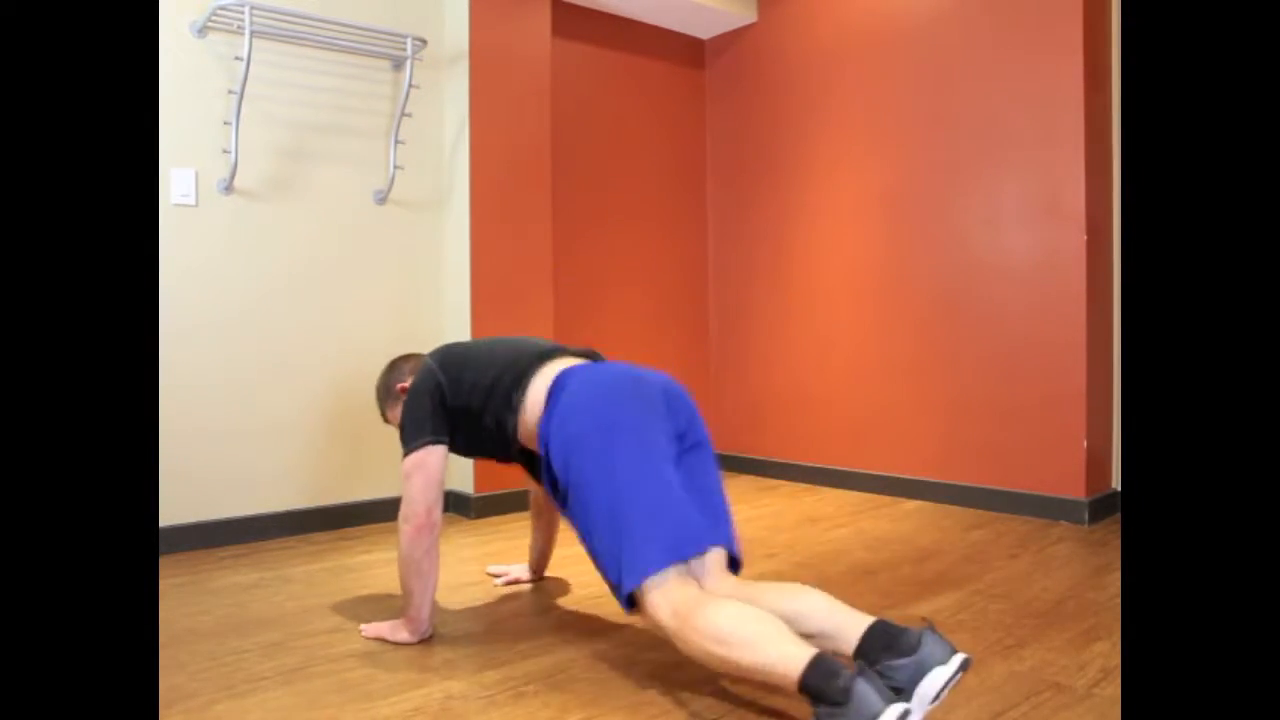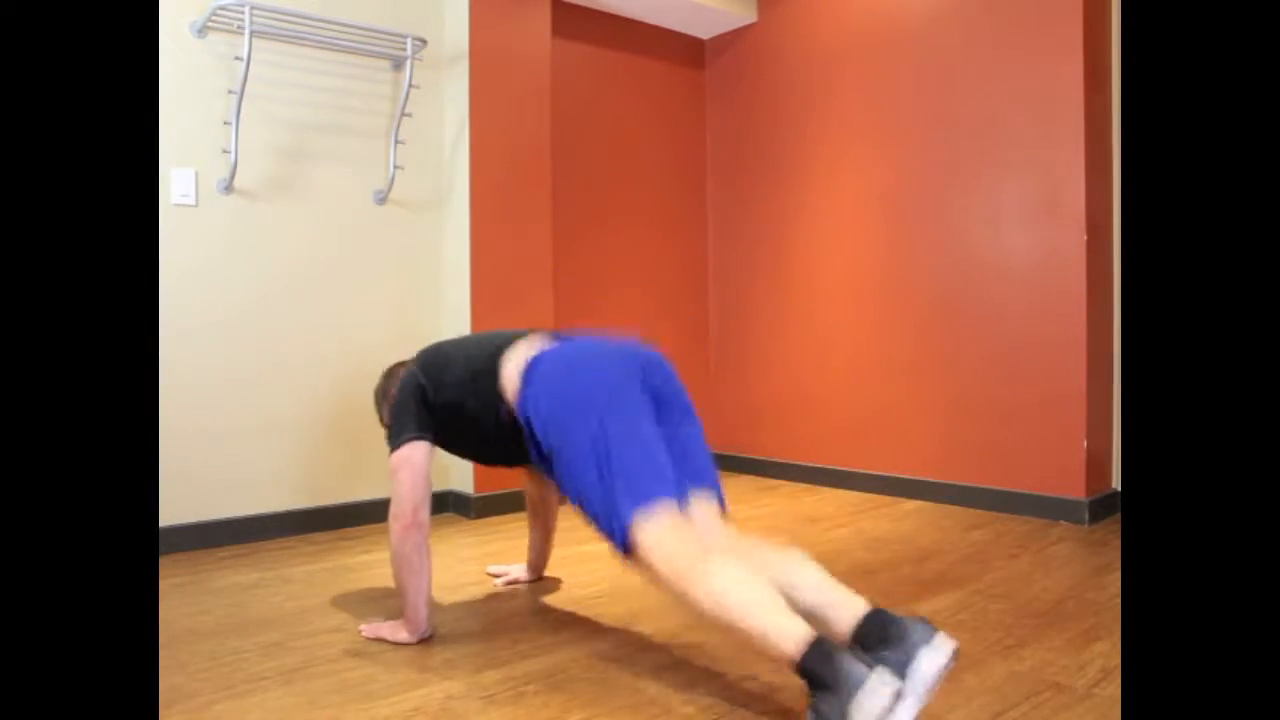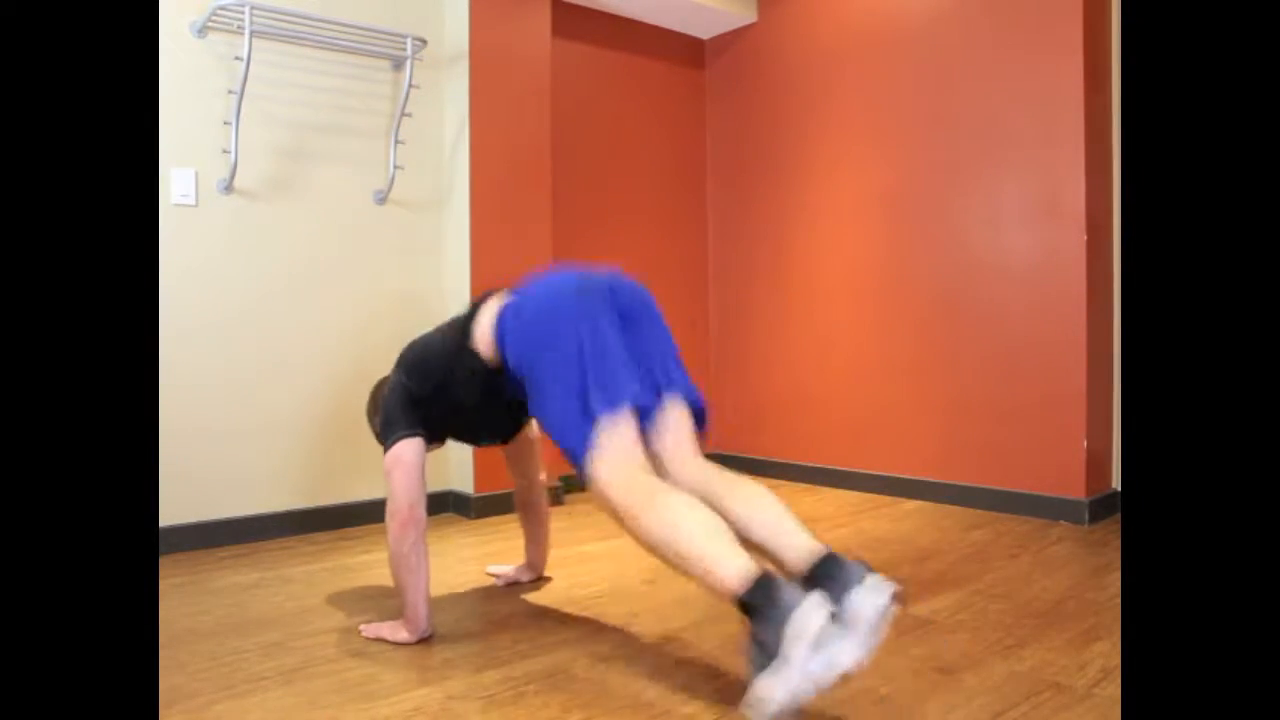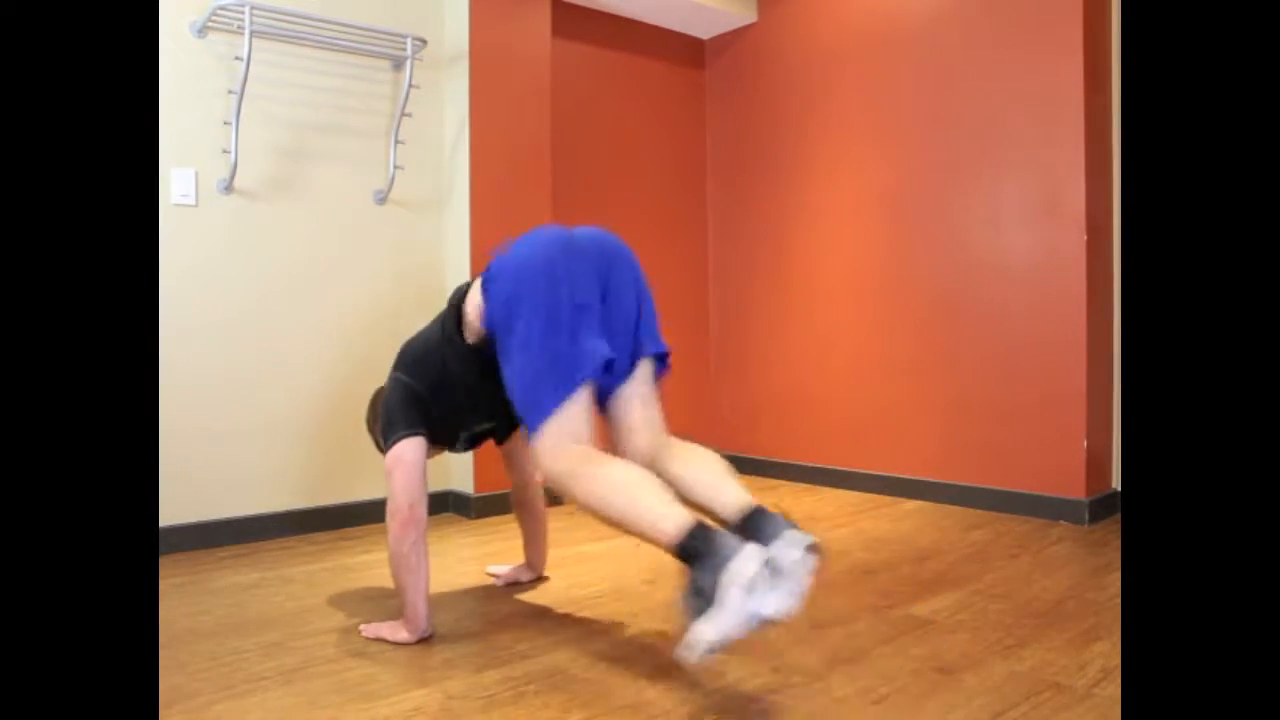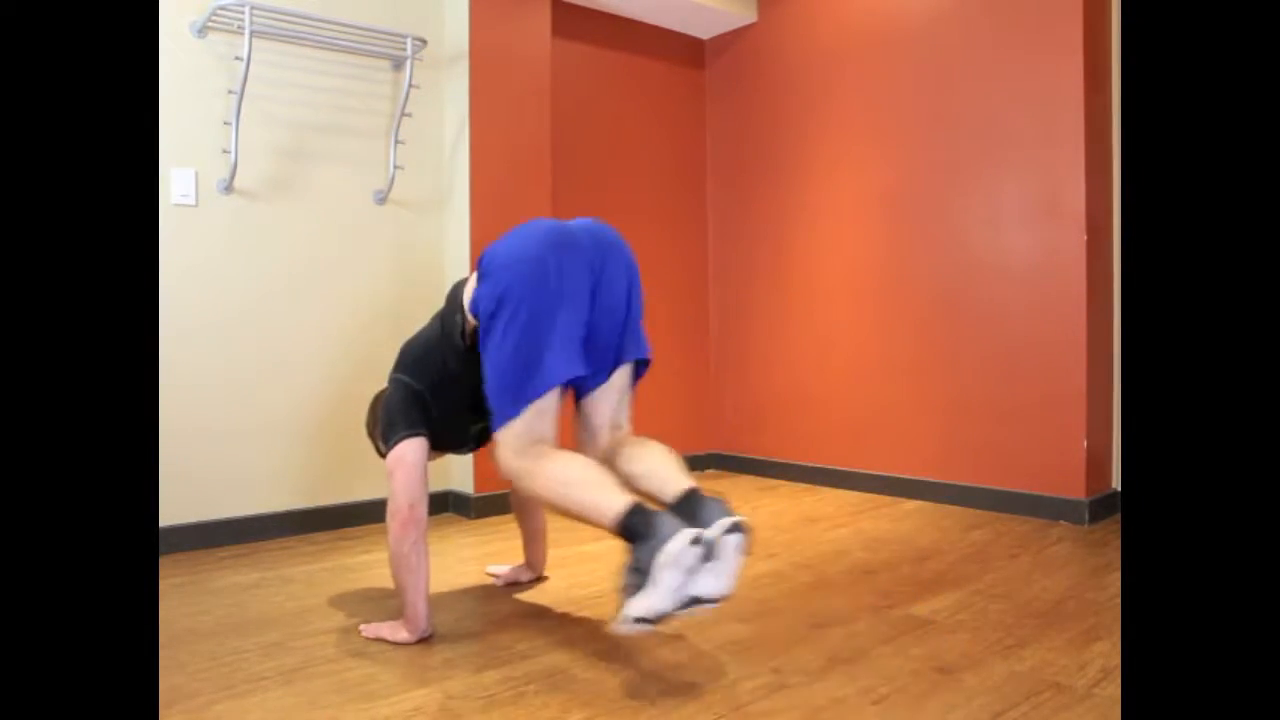
dt=0.1s
person 1, frame 1
left shoulder: (429, 389)
right shoulder: (479, 379)
left elbow: (420, 517)
right elbow: (548, 476)
left wrist: (414, 622)
right wrist: (536, 568)
left hip: (595, 412)
right hip: (656, 400)
left knee: (680, 609)
right knee: (715, 593)
right ankle: (895, 649)
person 1, frame 2
left shoulder: (415, 391)
right shoulder: (459, 378)
left elbow: (409, 513)
right elbow: (539, 477)
left wrist: (414, 621)
right wrist: (535, 569)
left hip: (573, 386)
right hip: (635, 368)
left knee: (678, 557)
right knee: (717, 550)
right ankle: (889, 636)
person 1, frame 3
left shoulder: (403, 394)
left elbow: (404, 511)
right elbow: (526, 469)
left wrist: (414, 621)
right wrist: (532, 565)
left hip: (551, 312)
right hip: (617, 296)
left knee: (627, 486)
right knee: (690, 472)
left ankle: (780, 611)
right ankle: (838, 581)
person 1, frame 4
left shoulder: (405, 398)
right shoulder: (468, 392)
right elbow: (521, 470)
left wrist: (417, 624)
right wrist: (534, 565)
left hip: (536, 276)
left knee: (566, 461)
right knee: (646, 447)
left ankle: (710, 555)
right ankle: (766, 534)
person 1, frame 5
left shoulder: (405, 399)
left elbow: (406, 510)
left wrist: (414, 623)
right wrist: (534, 564)
left hip: (527, 266)
left knee: (524, 457)
right knee: (610, 444)
left ankle: (653, 536)
right ankle: (702, 518)
